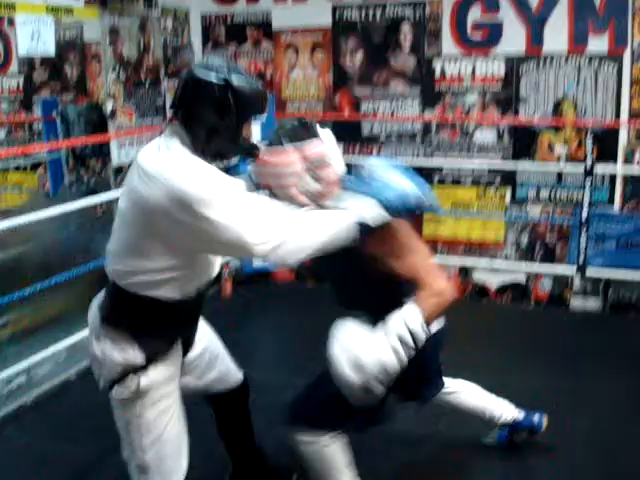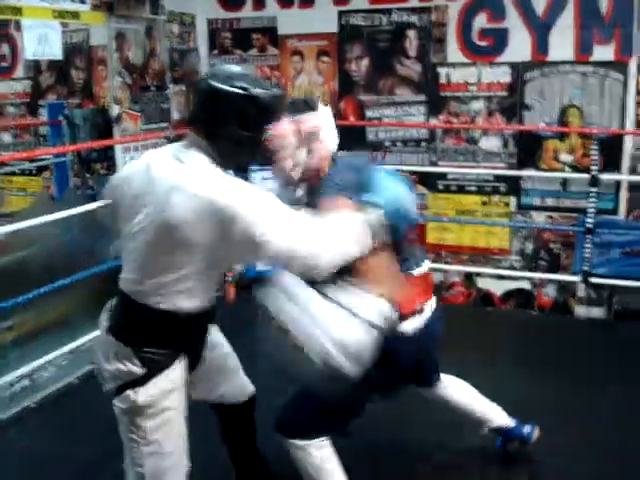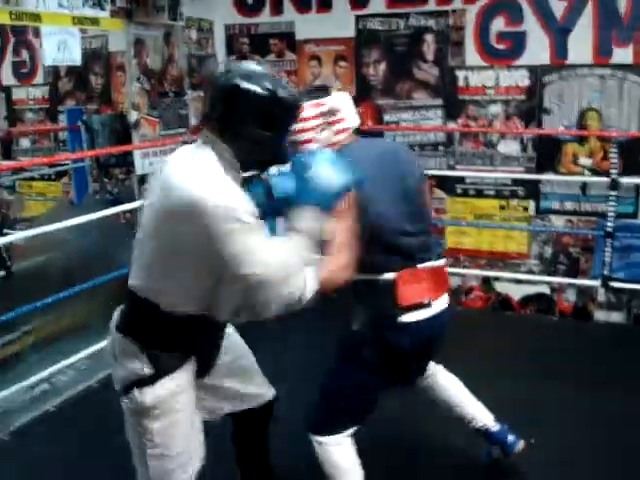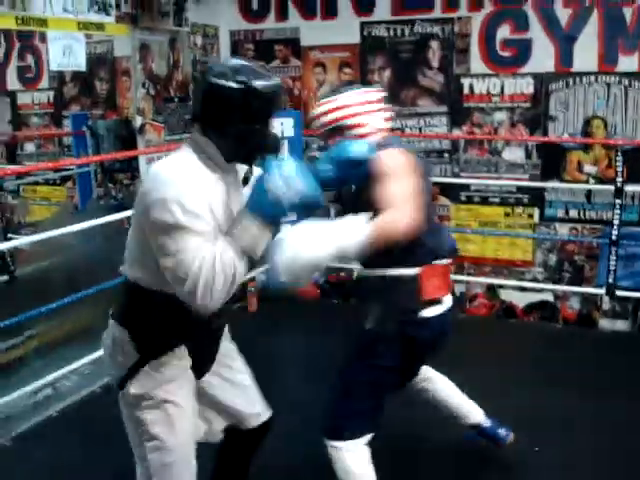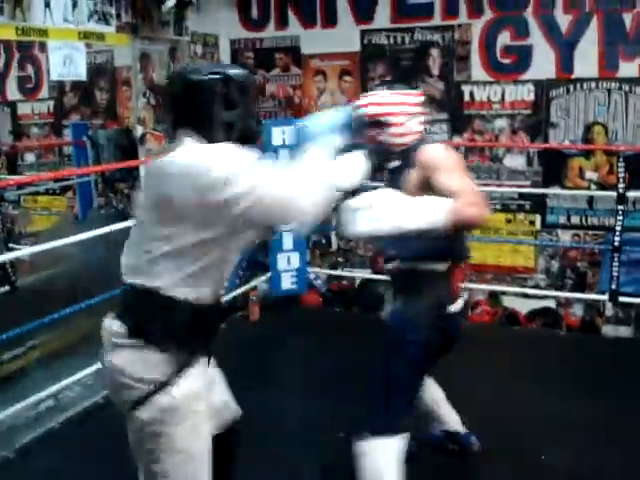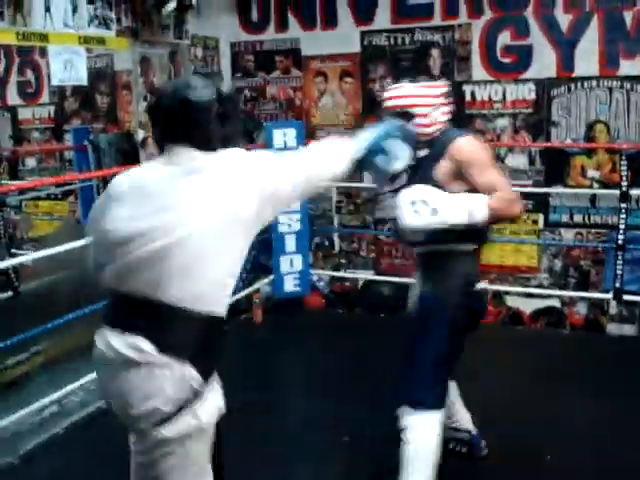
dt=0.1s
person 1, frame 1
left shoulder: (156, 154)
right shoulder: (191, 183)
right elbow: (275, 237)
right wrist: (364, 213)
left hip: (173, 319)
right hip: (136, 341)
left knee: (230, 386)
person 1, frame 2
left shoulder: (155, 161)
right shoulder: (219, 197)
left elbow: (116, 196)
right elbow: (312, 250)
right wrist: (376, 218)
left hip: (184, 329)
right hip: (144, 352)
left knee: (238, 399)
person 1, frame 3
left shoulder: (188, 162)
right shoulder: (212, 197)
right elbow: (277, 292)
right wrist: (310, 214)
left hip: (203, 333)
right hip: (156, 354)
left knee: (256, 405)
person 1, frame 4
left shoulder: (226, 170)
right shoulder: (176, 185)
right elbow: (205, 290)
right wrist: (261, 217)
left hip: (201, 335)
right hip: (151, 345)
left knee: (251, 422)
person 1, frame 5
left shoulder: (169, 167)
right shoulder: (210, 167)
right elbow: (298, 198)
right wrist: (357, 159)
left hip: (175, 343)
right hip: (157, 354)
left knee: (220, 424)
person 1, frame 6
left shoulder: (122, 188)
right shoulder: (240, 172)
left elbow: (105, 263)
right elbow: (312, 163)
right wrist: (370, 140)
left hip: (117, 347)
right hip: (169, 368)
person 2, frame 1
right shoulder: (359, 185)
left elbow: (441, 288)
left wrist: (388, 345)
left hip: (398, 332)
right hip: (414, 328)
left knee: (309, 422)
right knee: (430, 387)
right ankle: (520, 421)
person 2, frame 2
left shoulder: (334, 201)
right shoulder: (360, 169)
left hip: (391, 332)
right hip: (418, 317)
left knee: (299, 427)
right knee: (427, 378)
right ankle: (511, 427)
person 2, frame 3
right shoulder: (395, 154)
left hip: (391, 314)
right hip: (431, 301)
left knee: (326, 427)
right knee: (416, 368)
right ankle: (496, 431)
person 2, frame 4
left shoulder: (389, 158)
right shoulder: (381, 161)
left elbow: (404, 222)
left wrist: (315, 246)
left hip: (402, 312)
right hip: (428, 303)
left knee: (345, 432)
right knee: (408, 368)
right ankle: (485, 427)
person 2, frame 5
left shoulder: (432, 156)
right shoulder: (396, 166)
left elbow: (475, 209)
right elbow: (373, 224)
left wrist: (405, 213)
right wrist: (358, 193)
left hip: (424, 305)
right hip: (424, 299)
left knee: (381, 428)
right knee: (407, 376)
right ankle: (458, 432)
person 2, frame 6
left shoulder: (461, 147)
right shoulder: (420, 156)
left elbow: (511, 205)
right elbow: (407, 225)
left wrist: (447, 211)
left hip: (450, 284)
right hip: (435, 280)
left knee: (420, 402)
right knee: (432, 367)
right ankle: (466, 433)
